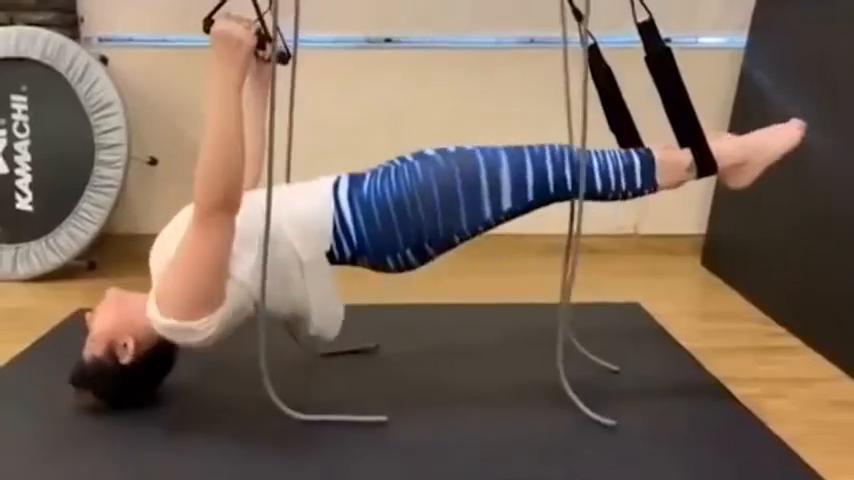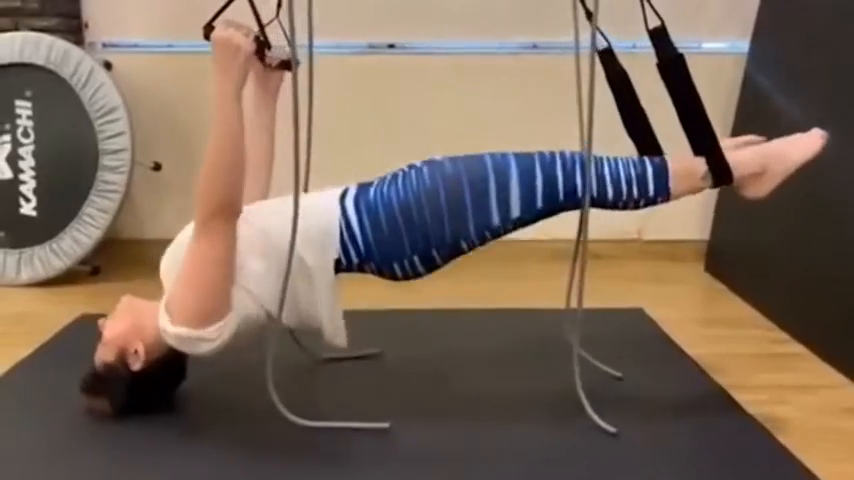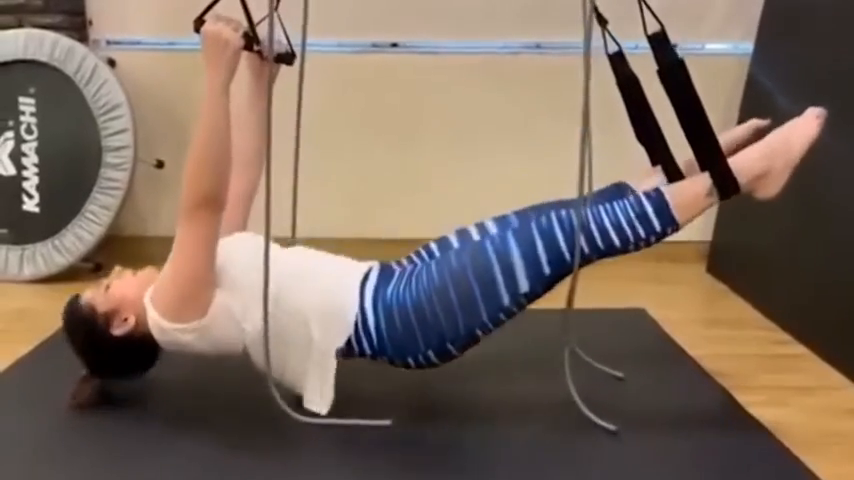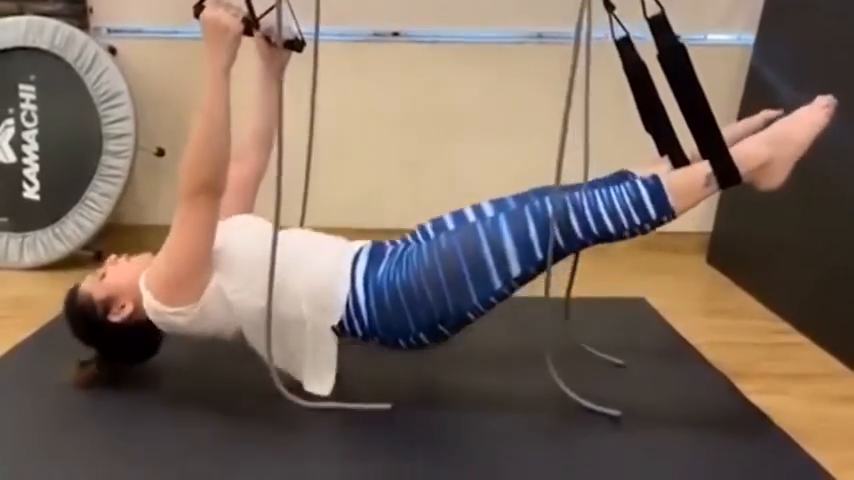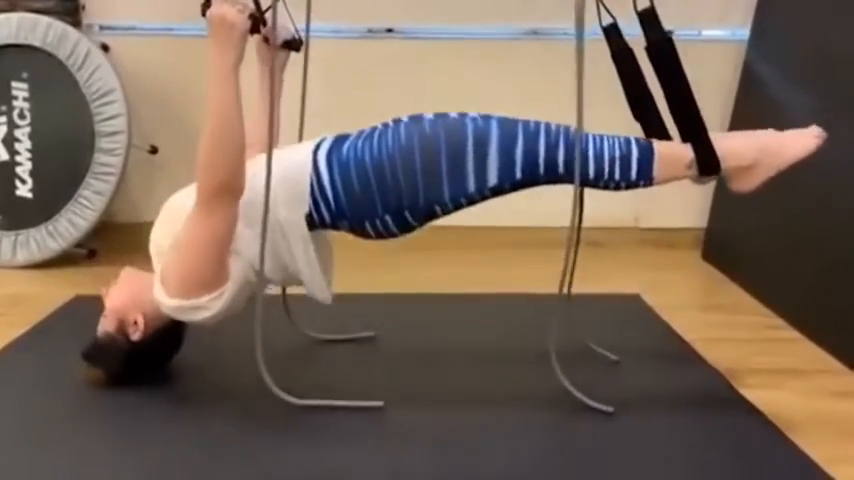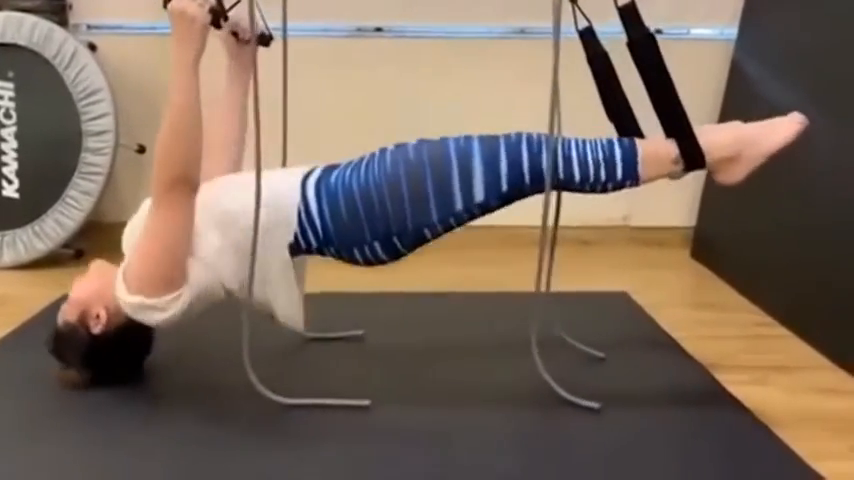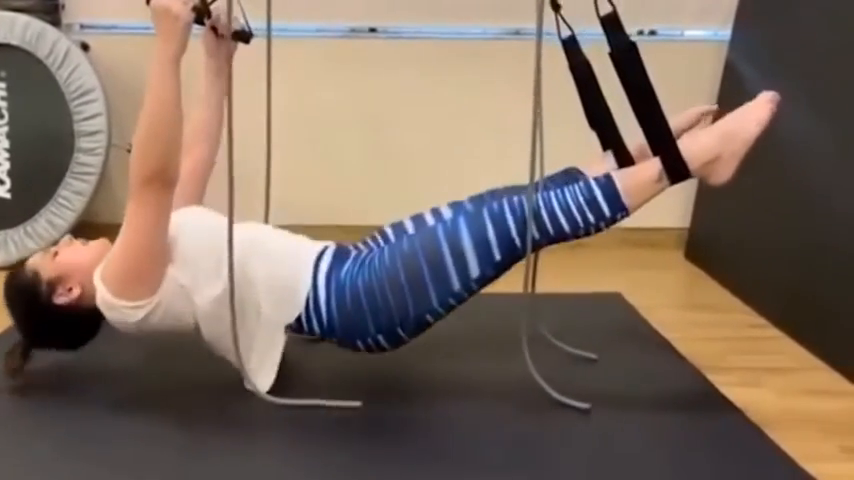
dt=0.5s
person 1, frame 1
left shoulder: (171, 278)
right shoulder: (180, 312)
left elbow: (243, 189)
right elbow: (219, 203)
left wrist: (256, 84)
right wrist: (225, 70)
left hip: (363, 208)
right hip: (377, 216)
left knee: (544, 171)
right knee: (549, 170)
left ankle: (698, 157)
right ankle: (714, 160)
person 1, frame 2
left shoulder: (180, 294)
right shoulder: (187, 320)
left elbow: (250, 202)
right elbow: (219, 211)
left wrist: (263, 92)
right wrist: (227, 79)
left hip: (366, 220)
right hip: (379, 226)
left knee: (558, 179)
right knee: (560, 178)
left ankle: (706, 163)
right ankle: (731, 169)
person 1, frame 3
left shoulder: (205, 273)
right shoulder: (176, 311)
left elbow: (240, 184)
right elbow: (202, 198)
left wrist: (260, 84)
right wrist: (216, 74)
left hip: (391, 295)
right hip: (395, 321)
left knee: (558, 222)
right knee: (569, 232)
left ankle: (698, 168)
right ankle: (742, 172)
person 1, frame 4
left shoulder: (186, 274)
right shoulder: (169, 296)
left elbow: (244, 170)
right elbow: (201, 187)
left wrist: (272, 73)
left hip: (382, 271)
right hip: (386, 299)
left knee: (558, 211)
right knee: (558, 216)
left ankle: (706, 155)
right ankle: (742, 164)
person 1, frame 5
left shoulder: (176, 269)
right shoulder: (184, 289)
left elbow: (253, 165)
right elbow: (224, 188)
left wrist: (270, 72)
left hip: (347, 179)
right hip: (360, 182)
left knee: (540, 151)
right knee: (543, 150)
left ankle: (712, 151)
right ankle: (723, 156)
person 1, frame 6
left shoulder: (147, 274)
right shoulder: (145, 290)
left elbow: (217, 171)
right elbow: (179, 181)
left wrist: (238, 67)
left hip: (328, 204)
right hip: (339, 210)
left knee: (527, 161)
right knee: (529, 159)
left ankle: (690, 147)
right ankle: (706, 149)
person 1, frame 7
left shoulder: (153, 250)
right shoulder: (125, 289)
left elbow: (192, 162)
right elbow: (152, 175)
left wrist: (217, 67)
left hip: (344, 275)
right hip: (349, 302)
left knee: (517, 207)
right knee: (522, 218)
left ankle: (651, 152)
right ankle: (694, 156)
